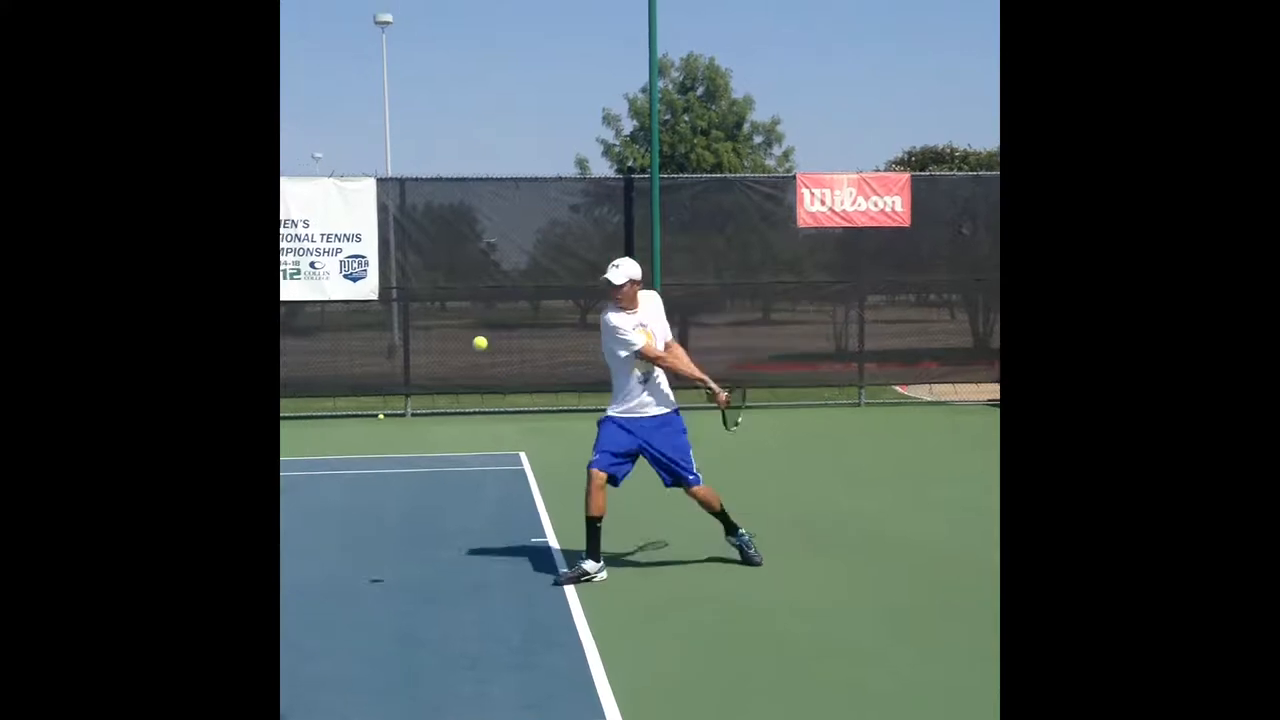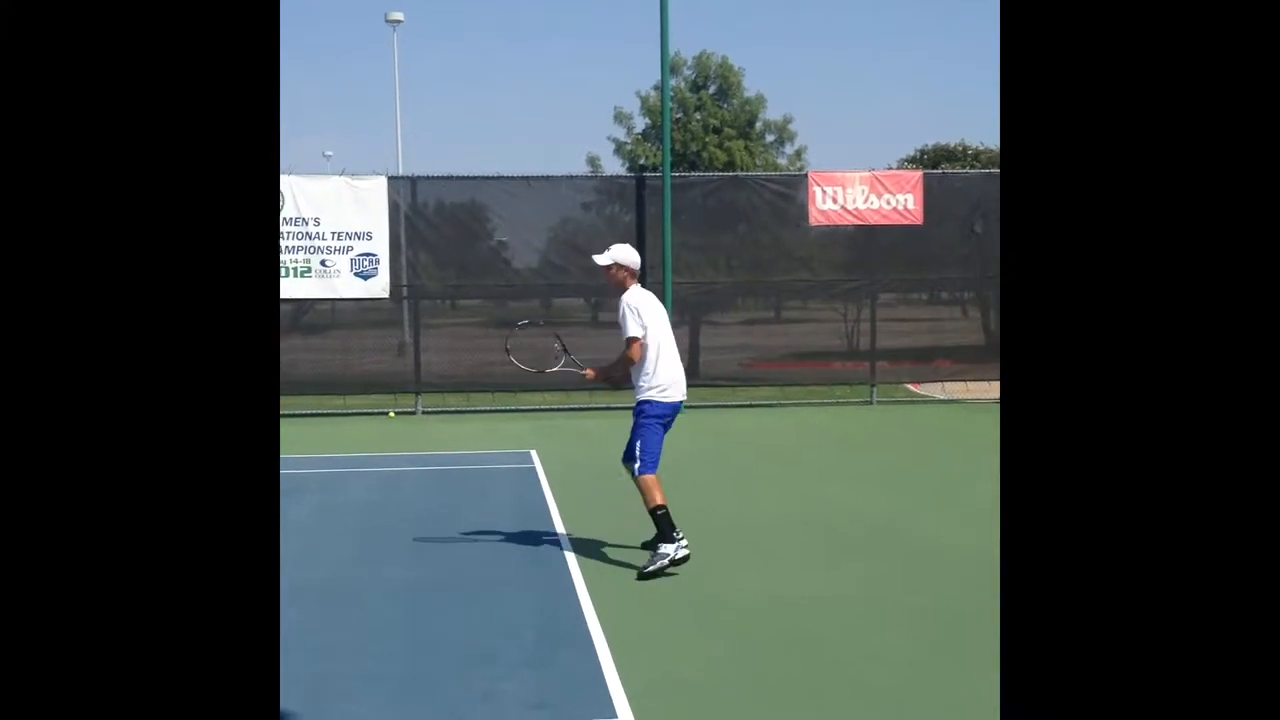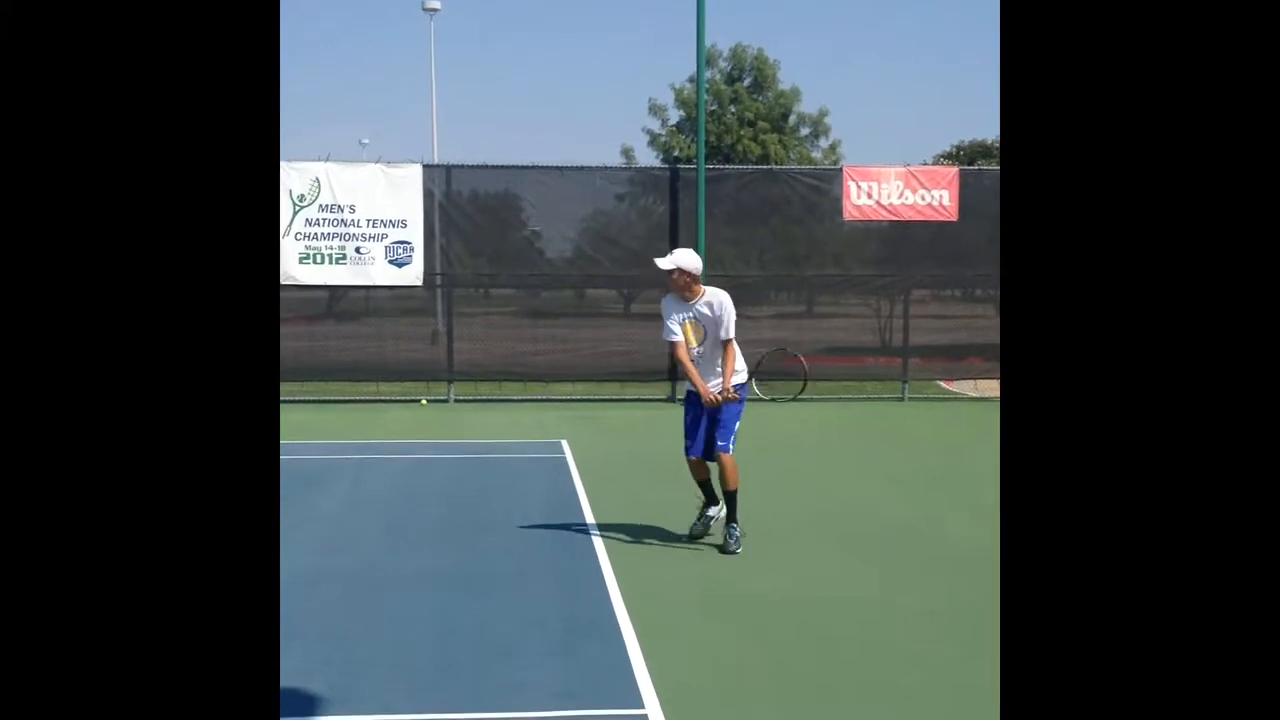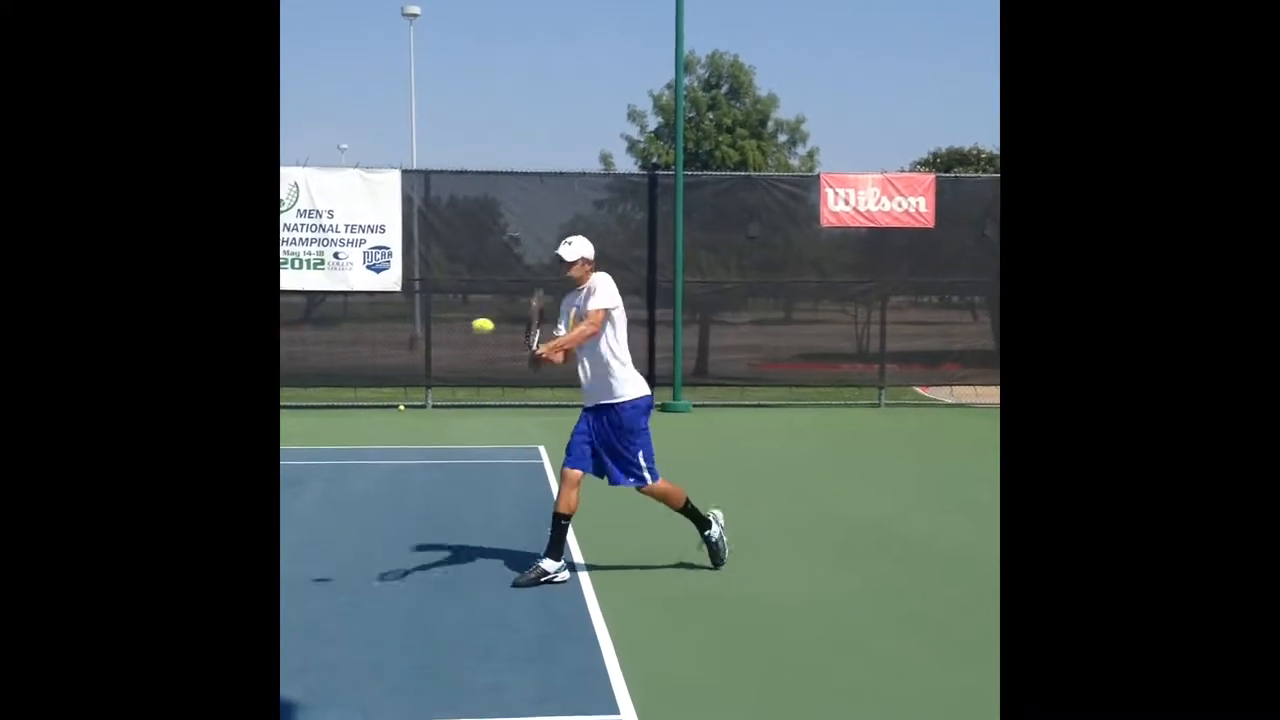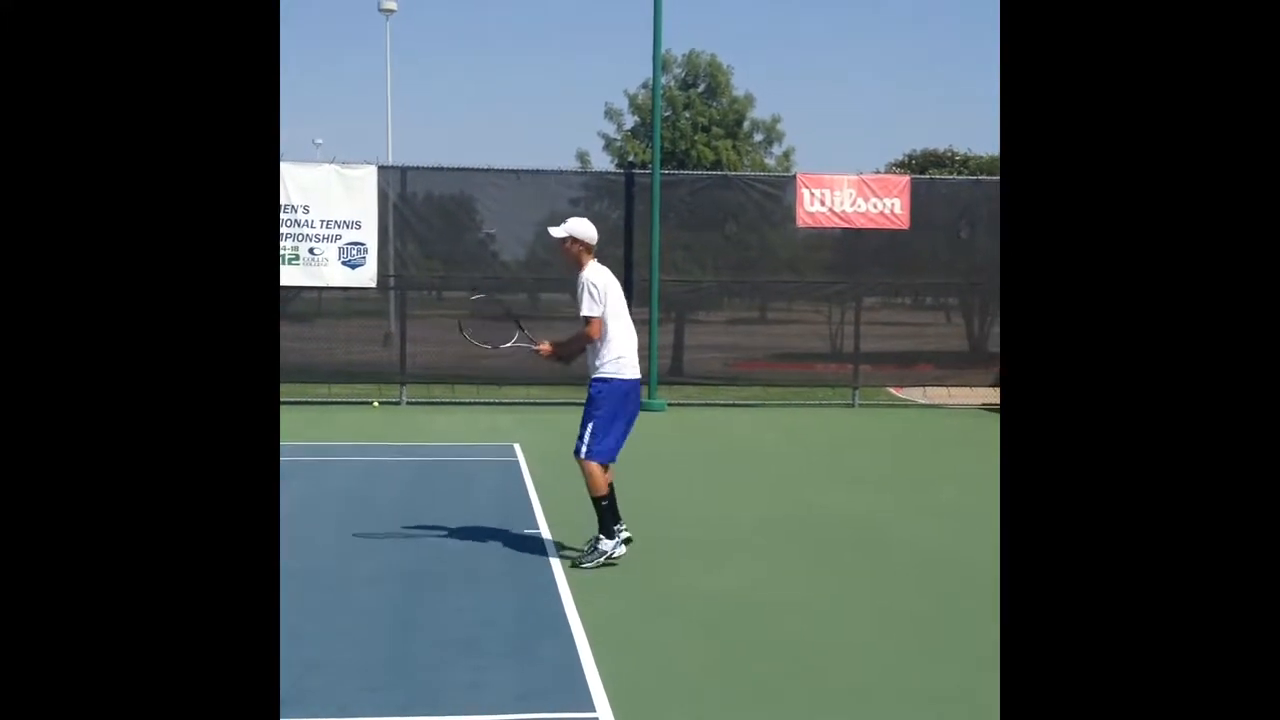
dt=1s
person 1, frame 1
left shoulder: (651, 300)
right shoulder: (612, 320)
left elbow: (672, 347)
right elbow: (656, 358)
left wrist: (705, 380)
right wrist: (703, 378)
left hip: (662, 415)
right hip: (622, 417)
left knee: (693, 486)
right knee: (597, 476)
left ankle: (736, 535)
right ankle: (593, 561)
person 1, frame 2
left shoulder: (630, 300)
right shoulder: (649, 299)
left elbow: (633, 354)
left wrist: (603, 373)
right wrist: (620, 374)
left hip: (655, 397)
right hip: (670, 393)
left knee: (643, 470)
right knee: (636, 463)
left ankle: (671, 544)
right ankle: (668, 532)
person 1, frame 3
left shoulder: (720, 300)
right shoulder: (669, 304)
left elbow: (729, 349)
right elbow: (680, 353)
left wrist: (726, 386)
right wrist: (702, 390)
left hip: (729, 384)
right hip: (697, 388)
left knee: (723, 451)
right knee: (694, 456)
left ankle: (733, 525)
right ankle: (712, 505)
person 1, frame 4
left shoulder: (602, 284)
right shoulder: (568, 302)
left elbow: (591, 325)
right elbow: (564, 354)
left wrist: (556, 343)
right wrist: (550, 353)
left hip: (628, 402)
right hip: (596, 405)
left knee: (648, 484)
right knee: (570, 476)
left ankle: (707, 524)
right ankle: (553, 562)
person 1, frame 5
left shoulder: (589, 278)
right shoulder: (602, 275)
left elbow: (592, 333)
left wrist: (556, 349)
right wrist: (570, 351)
left hip: (611, 379)
right hip: (627, 377)
left knee: (589, 457)
right knee: (601, 457)
left ankle: (608, 539)
right ankle: (616, 528)
